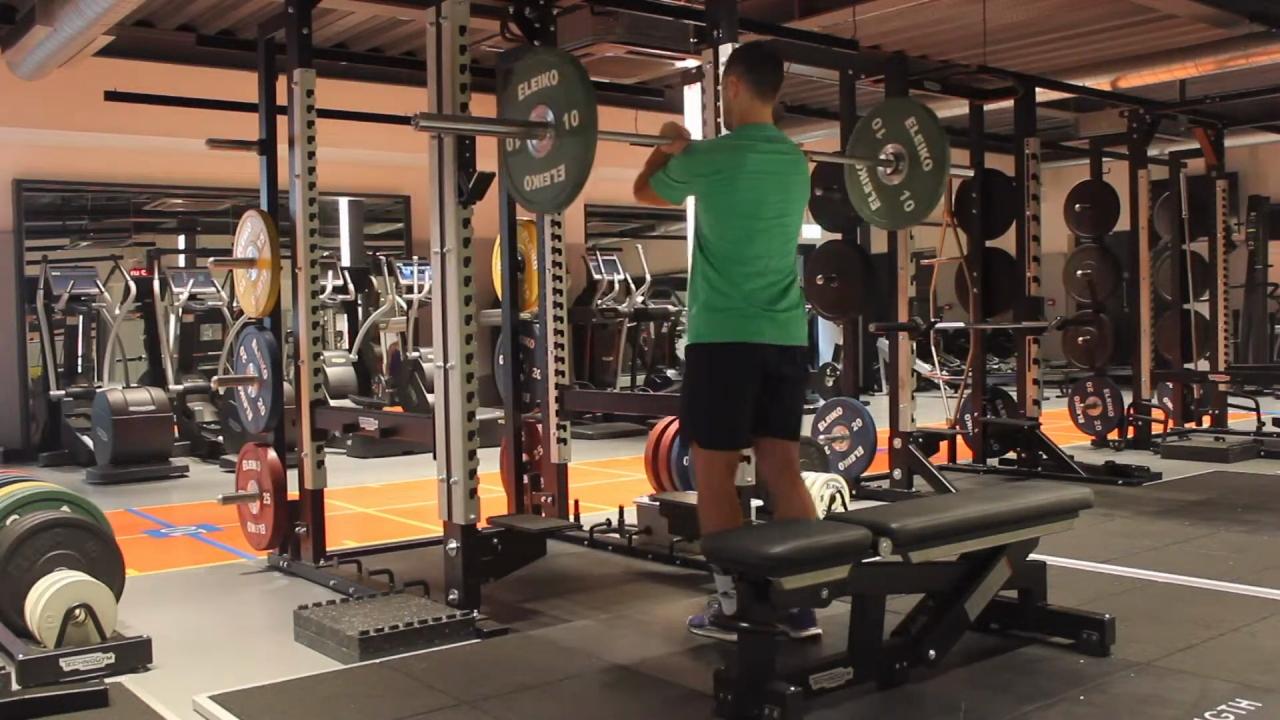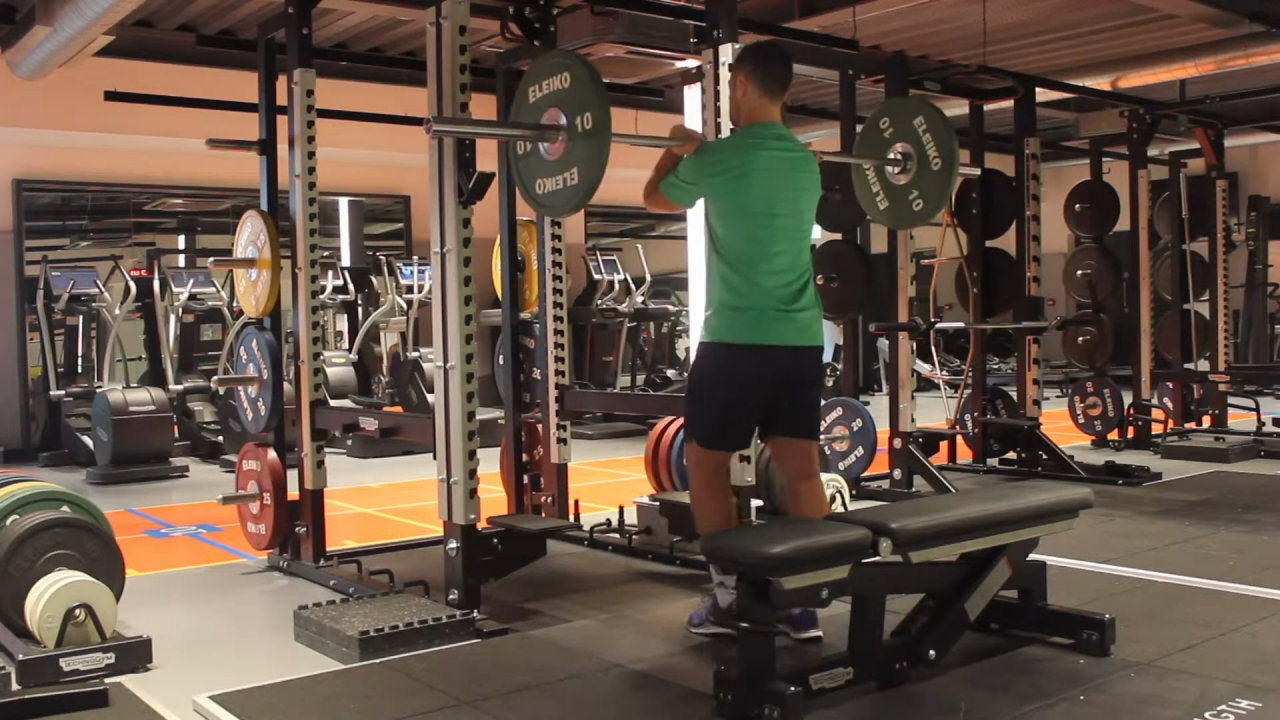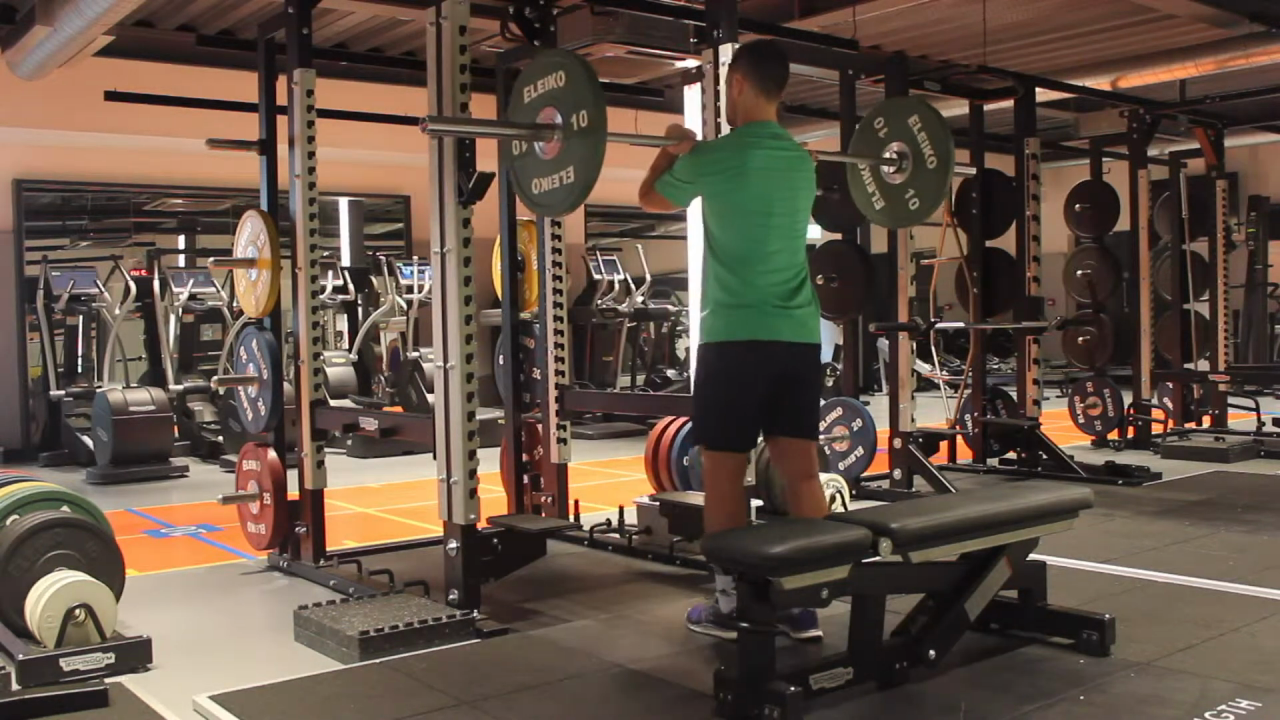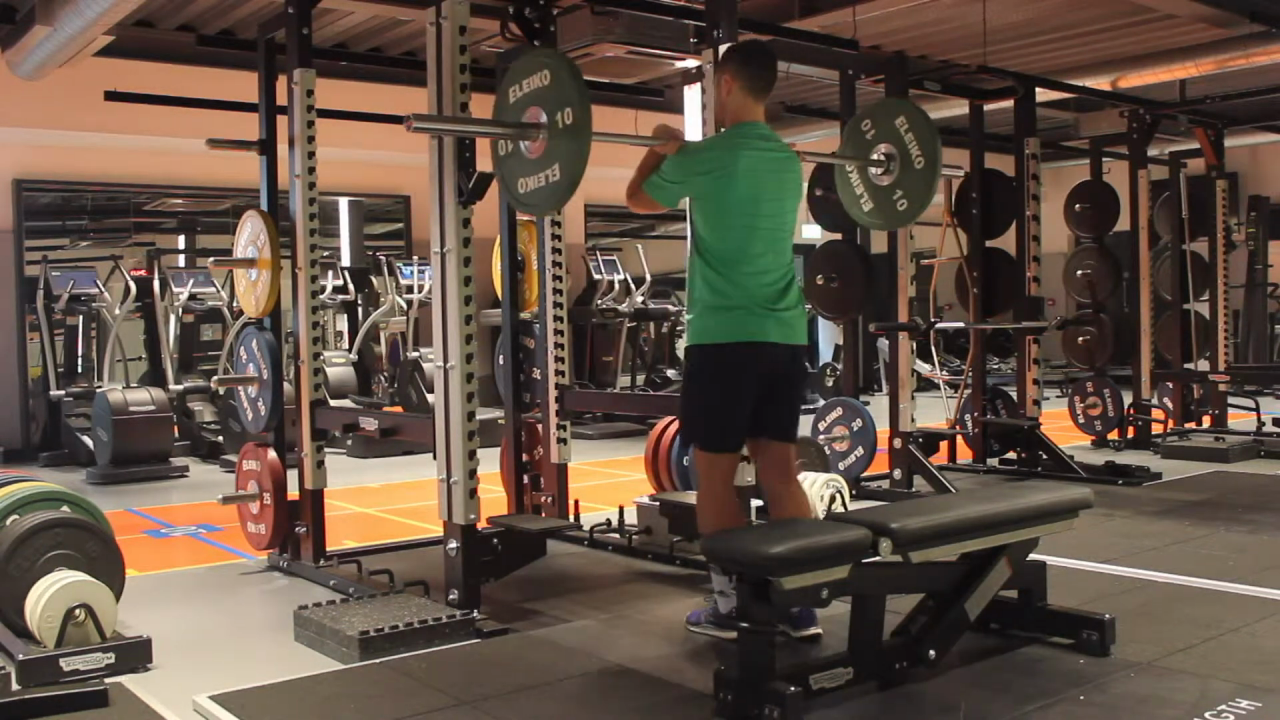
dt=0.2s
person 1, frame 1
left shoulder: (708, 157)
right shoulder: (797, 162)
left elbow: (645, 192)
left wrist: (668, 147)
left hip: (723, 337)
right hip: (785, 337)
left knee: (716, 473)
right knee: (783, 468)
left ankle: (732, 607)
right ankle: (800, 603)
person 1, frame 2
left shoulder: (720, 157)
right shoulder: (807, 162)
left elbow: (656, 198)
left wrist: (678, 149)
left hip: (738, 337)
right hip: (800, 338)
left knee: (707, 466)
right knee: (800, 471)
left ankle: (727, 598)
right ankle: (804, 606)
person 1, frame 3
left shoulder: (715, 156)
right shoulder: (802, 160)
left elbow: (651, 198)
left wrist: (674, 149)
left hip: (736, 336)
right hip: (798, 336)
left knee: (722, 473)
right knee: (801, 470)
left ankle: (729, 605)
right ankle: (804, 606)
person 1, frame 4
left shoulder: (703, 157)
right shoulder: (789, 161)
left elbow: (638, 199)
left wrist: (661, 150)
left hip: (724, 337)
right hip: (785, 336)
left knee: (715, 473)
right knee: (780, 470)
left ankle: (729, 606)
right ankle: (800, 604)
